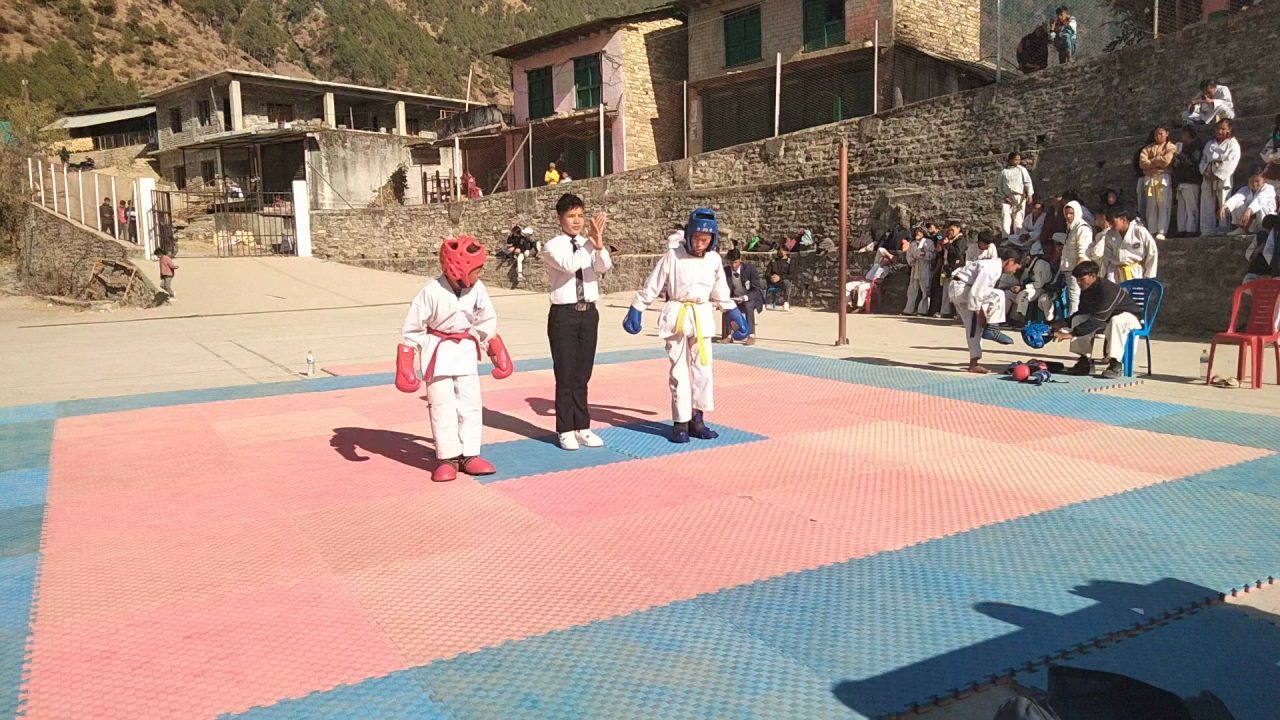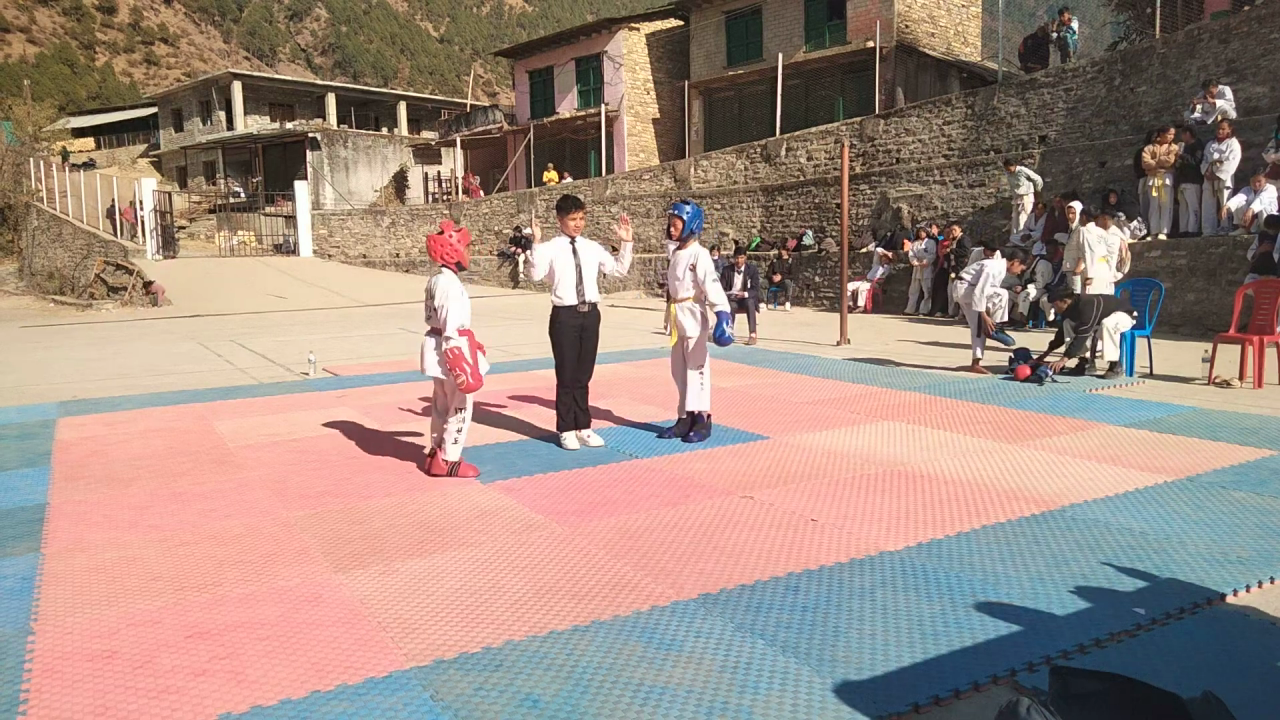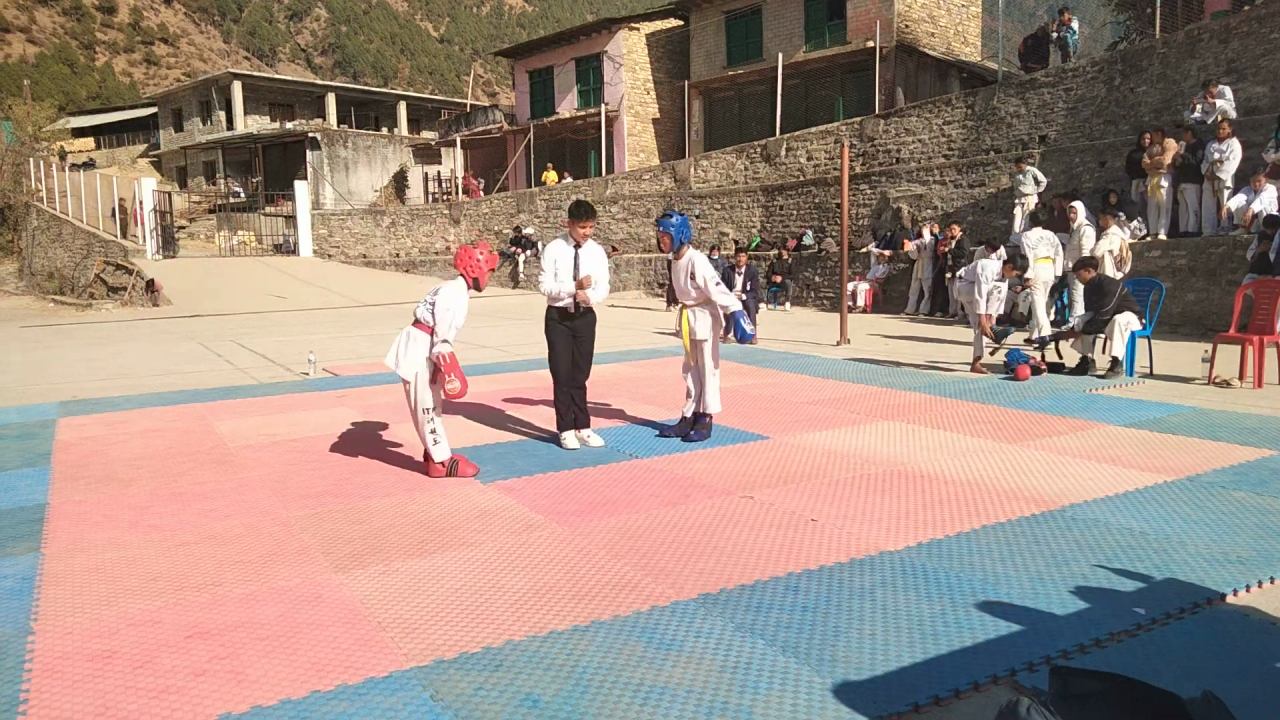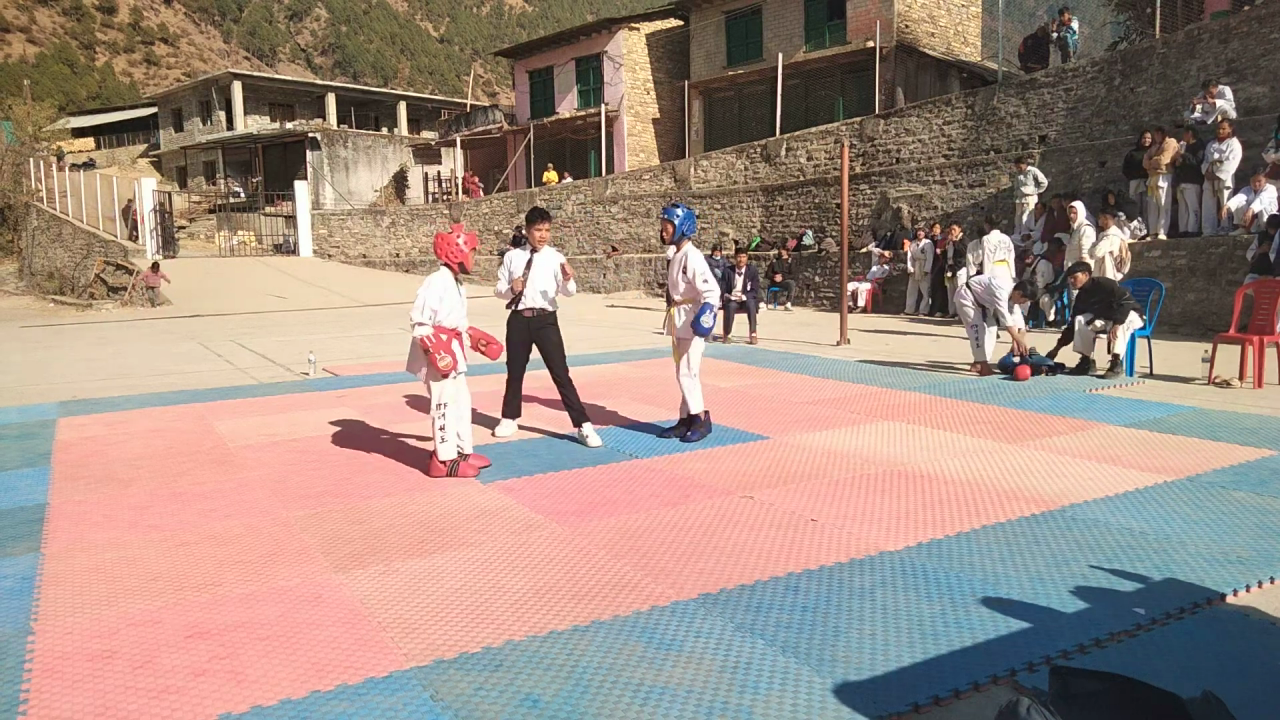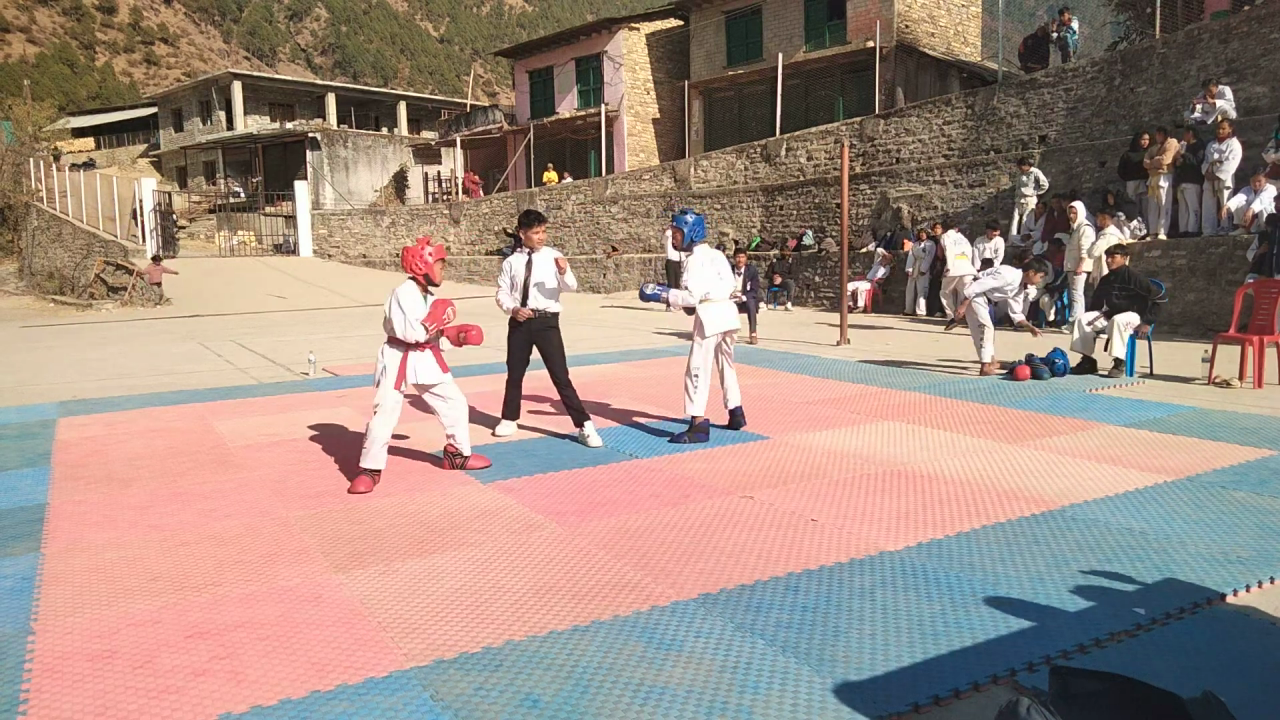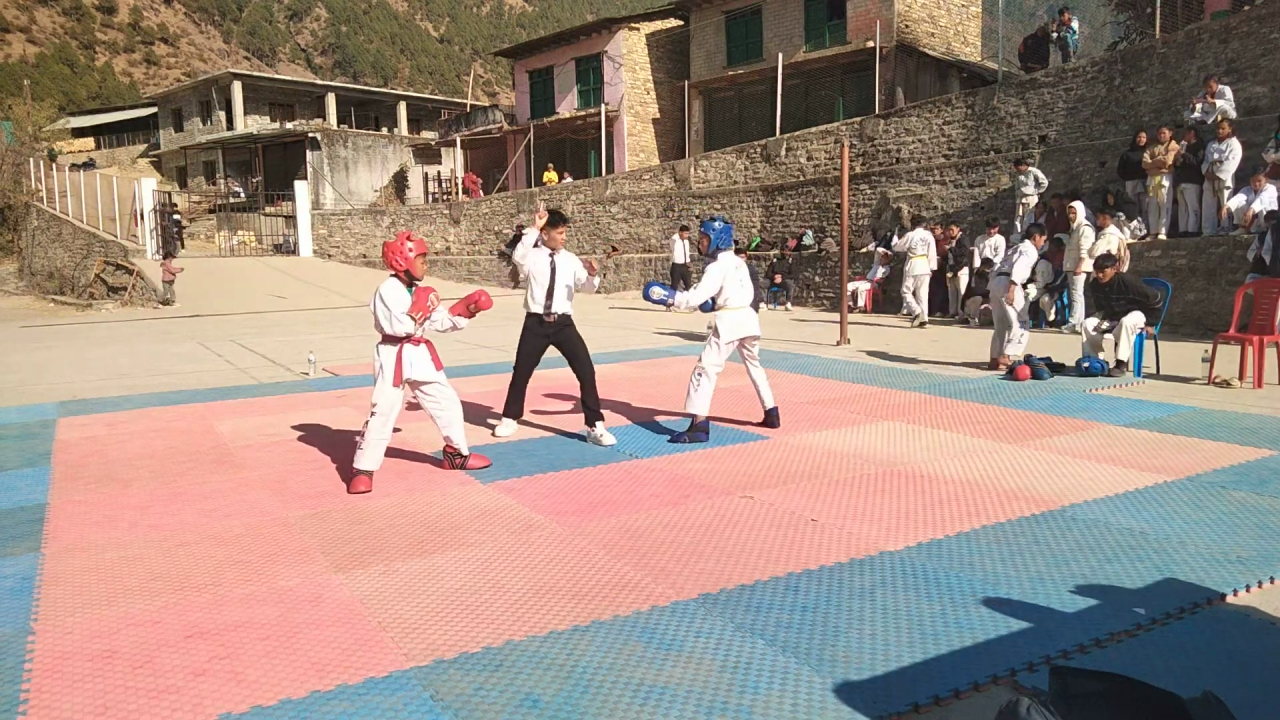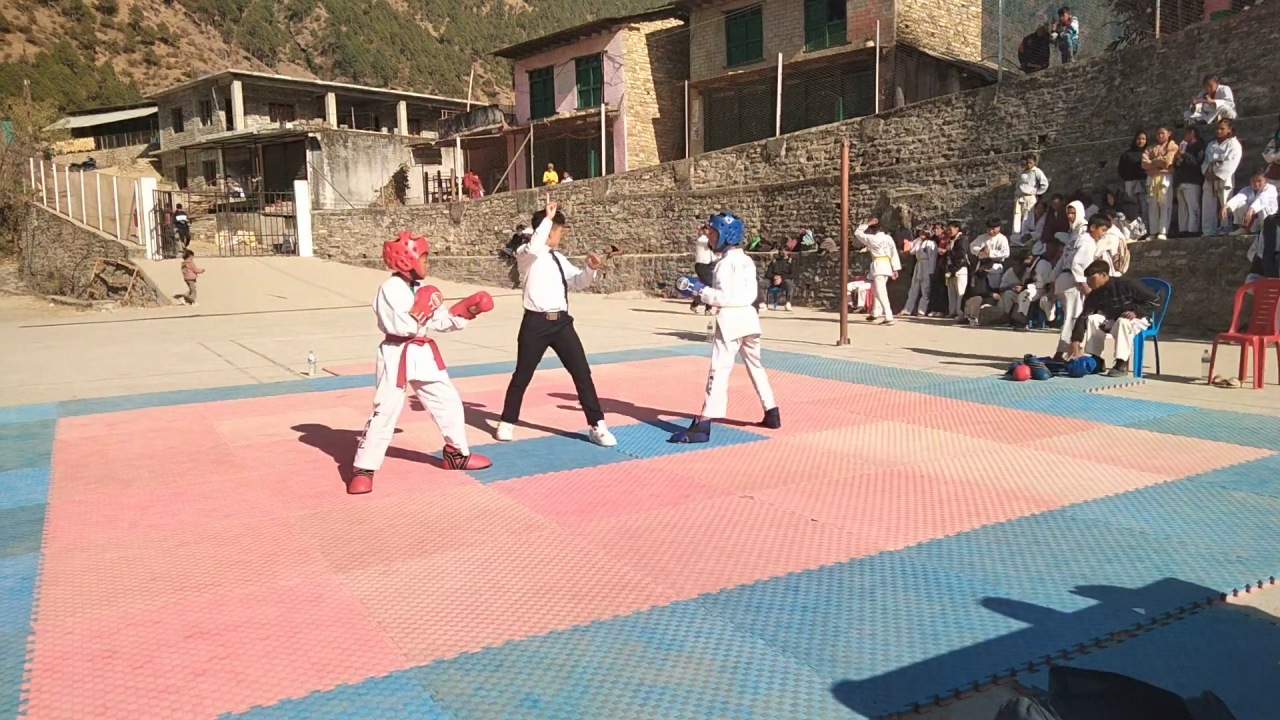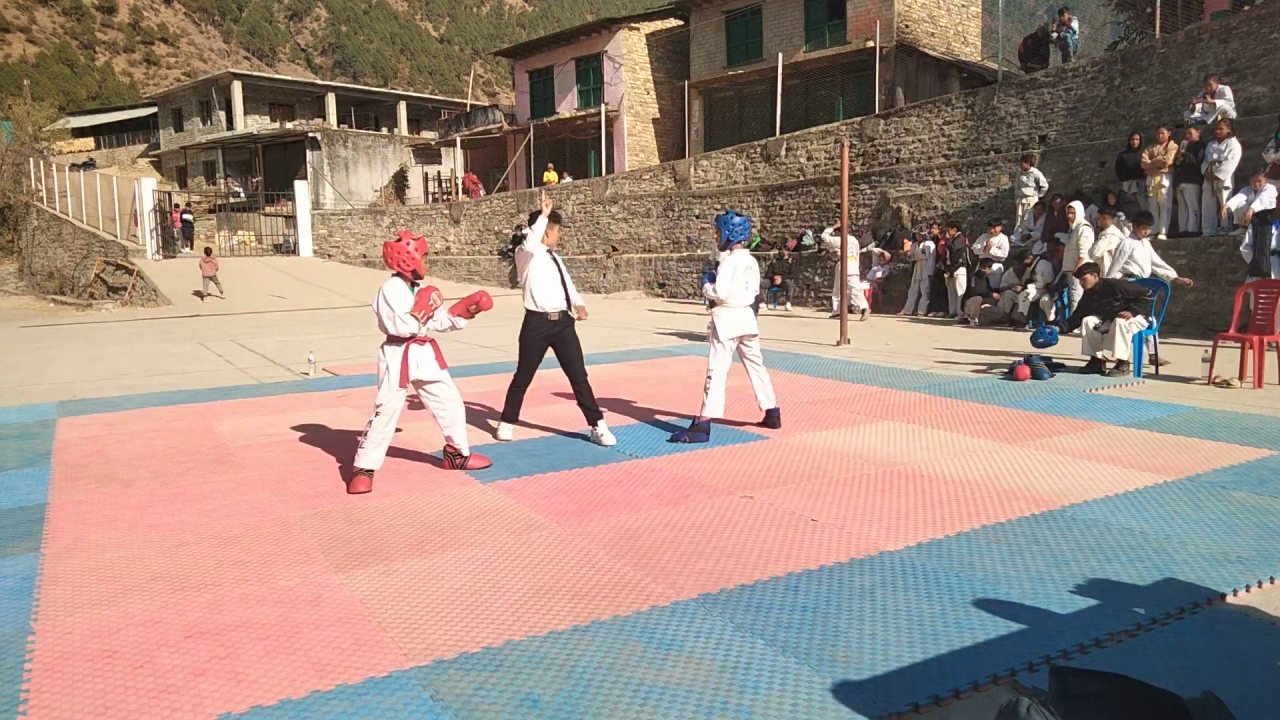
dt=0.7s
person 1, frame 1
left shoulder: (477, 289)
right shoulder: (431, 292)
left elbow: (487, 321)
right elbow: (411, 330)
left wrist: (497, 352)
right wrist: (405, 365)
left hip: (465, 350)
right hip: (437, 352)
left knee: (470, 404)
right knee: (442, 407)
left ankle: (468, 455)
right ankle: (447, 458)
person 1, frame 2
left shoulder: (437, 281)
right shoulder: (449, 286)
right elbow: (450, 332)
left wrist: (470, 342)
right wrist: (461, 365)
left hip: (440, 347)
right hip: (450, 350)
left knee: (444, 406)
right knee: (460, 406)
left ankle: (438, 455)
right ankle: (448, 460)
person 1, frame 3
left shoulder: (451, 288)
right shoulder: (457, 295)
right elbow: (443, 336)
left wrist: (444, 367)
right wrist: (448, 370)
left hip: (418, 345)
right hip: (422, 349)
left knee: (429, 406)
right knee: (428, 407)
left ankle: (437, 453)
right ankle: (441, 461)
person 1, frame 4
left shoulder: (455, 282)
right shoulder: (436, 282)
right elbow: (419, 320)
left wrist: (476, 339)
right wrist: (435, 350)
left hip: (451, 346)
right hip: (436, 348)
left knee: (461, 401)
right knee: (444, 403)
left ankle: (461, 452)
right ankle: (444, 460)
person 1, frame 5
left shoulder: (430, 297)
right shoulder: (403, 293)
right elbow: (410, 333)
left wrist: (458, 335)
right wrist: (436, 320)
left hip: (426, 358)
right hip: (398, 359)
left knee: (455, 403)
right knee: (384, 413)
left ankle: (458, 454)
right ankle: (369, 469)
person 1, frame 6
left shoulder: (420, 291)
right shoulder: (387, 290)
left elbow: (442, 321)
right elbow: (397, 327)
left wrist: (467, 309)
right wrist: (420, 309)
left hip: (421, 355)
right hip: (394, 357)
left knee: (448, 403)
right knee: (382, 413)
left ankle: (457, 454)
right ankle: (362, 470)
person 1, frame 7
left shoulder: (421, 289)
right shoulder: (390, 289)
left elbow: (441, 321)
right elbow: (400, 326)
left wrist: (466, 311)
right wrist: (422, 308)
left hip: (423, 354)
right hip: (397, 357)
left knee: (449, 402)
right knee: (384, 412)
left ankle: (457, 453)
right ankle: (363, 469)
person 1, frame 8
left shoulder: (421, 289)
right shoulder: (390, 289)
left elbow: (441, 322)
right elbow: (401, 327)
left wrist: (466, 310)
right wrist: (422, 308)
left hip: (425, 354)
right hip: (398, 357)
left knee: (451, 402)
right knee: (386, 413)
left ankle: (457, 454)
right ankle: (363, 469)
person 2, frame 1
left shoulder: (589, 245)
right shoulder: (554, 246)
left elbow: (603, 267)
right elbow: (570, 265)
left wrist: (599, 245)
right wrist: (590, 243)
left hip: (589, 313)
right hip: (564, 314)
left knee: (582, 375)
right knee: (565, 375)
left ankle: (581, 427)
right ankle: (566, 430)
person 2, frame 2
left shoulder: (592, 247)
right shoulder: (552, 247)
left elbow: (619, 269)
right elbow: (536, 274)
left wrist: (627, 243)
right wrist: (536, 243)
left hip: (590, 313)
right hip: (565, 315)
left knee: (583, 375)
right knee: (566, 375)
left ankle: (583, 427)
right ankle: (566, 430)
person 2, frame 3
left shoulder: (597, 252)
right shoulder: (554, 249)
left elbow: (603, 287)
right elbow: (546, 286)
left wrist: (589, 297)
right wrist: (574, 287)
left hip: (584, 317)
right hip: (558, 316)
left knee: (580, 375)
right knee: (561, 374)
left ankle: (582, 428)
right ankle: (566, 430)
person 2, frame 4
left shoulder: (555, 257)
right shoulder: (513, 257)
left elbow: (570, 292)
right elbow: (499, 290)
left wrist: (567, 279)
right wrist: (511, 289)
left hip: (545, 320)
right hip: (518, 319)
left knee: (560, 373)
right knee: (515, 372)
left ankle: (583, 426)
right ankle: (510, 418)
person 2, frame 5
left shoulder: (553, 257)
right shoulder: (511, 262)
left elbow: (571, 287)
right elbow: (502, 294)
left wrist: (563, 272)
right wrist: (513, 310)
left hip: (546, 321)
right hip: (519, 322)
left knee: (560, 375)
right knee: (515, 373)
left ankle: (584, 426)
right ankle: (509, 419)
person 2, frame 6
left shoulder: (570, 259)
right shoulder: (531, 256)
left elbow: (587, 288)
right elbow: (518, 256)
left wrist: (592, 275)
right wrist: (533, 229)
left hip: (563, 323)
right hip: (536, 323)
left knee: (586, 370)
right knee: (522, 372)
left ankle: (595, 426)
right ankle: (510, 419)
person 2, frame 7
left shoulder: (558, 258)
right shoulder: (526, 254)
left elbow: (578, 282)
right elbow: (534, 247)
left wrist: (591, 269)
right wrist: (548, 217)
left hip: (561, 321)
right hip: (536, 323)
left knee: (582, 372)
right knee: (522, 375)
left ankle: (597, 426)
right ankle: (507, 422)
person 2, frame 8
left shoulder: (554, 257)
right shoulder: (525, 255)
left elbow: (567, 284)
right elbow: (529, 244)
left wrist: (578, 303)
right wrist: (543, 215)
left hip: (562, 321)
right hip: (537, 323)
left knee: (578, 375)
right knee: (524, 375)
left ankle: (597, 426)
right ankle: (507, 422)
person 3, frame 1
left shoulder: (714, 260)
right shoulder: (672, 257)
left elbow: (720, 292)
right elbow: (652, 285)
left wrist: (734, 315)
right wrist: (636, 310)
left hip: (702, 318)
right hip: (676, 318)
left knee: (703, 370)
right knee: (679, 371)
left ankle: (696, 419)
right ankle: (681, 423)
person 3, frame 2
left shoulder: (699, 254)
right shoulder: (676, 252)
left elbow: (712, 286)
left wrist: (723, 316)
left hip: (694, 315)
right hip: (678, 316)
left knee: (696, 367)
right knee: (679, 370)
left ankle: (702, 420)
right ankle: (686, 418)
person 3, frame 3
left shoulder: (696, 261)
right shoulder: (676, 260)
left elbow: (718, 289)
left wrist: (736, 314)
left hip: (706, 318)
right hip: (689, 319)
left knee: (708, 369)
right knee: (690, 369)
left ankle: (705, 421)
right ankle: (689, 418)
person 3, frame 4
left shoulder: (691, 256)
right shoulder: (676, 255)
left elbow: (710, 287)
left wrist: (707, 310)
left hip: (691, 318)
right hip: (680, 318)
left knee: (688, 371)
right knee: (683, 372)
left ankle: (701, 419)
right ankle: (687, 419)
person 3, frame 5
left shoulder: (695, 259)
right shoulder: (715, 254)
left elbow: (691, 295)
right elbow: (731, 283)
left wrist: (662, 294)
left hip: (710, 315)
right hip: (727, 311)
left knee: (697, 369)
right knee: (725, 363)
left ankle: (699, 426)
right ankle: (736, 414)
person 3, frame 6
left shoulder: (717, 267)
right shoulder: (739, 262)
left elbow: (697, 297)
left wrist: (668, 296)
right wrist: (718, 300)
left hip: (728, 321)
right hip: (747, 318)
left knee: (705, 370)
right knee: (754, 366)
left ankle: (699, 426)
right ankle: (771, 414)
person 3, frame 7
left shoulder: (726, 262)
right shoulder: (747, 260)
left elbow: (721, 298)
left wrist: (699, 290)
right wrist: (707, 290)
left hip: (730, 319)
right hip: (748, 316)
left knee: (719, 370)
right knee: (755, 366)
left ankle: (703, 425)
right ankle: (771, 414)
person 3, frame 8
left shoulder: (729, 260)
right shoulder: (751, 261)
left elbow: (720, 292)
left wrist: (707, 285)
left hip: (727, 318)
right hip: (746, 317)
left knee: (717, 370)
right knee: (755, 365)
left ankle: (703, 425)
right ankle: (772, 414)
